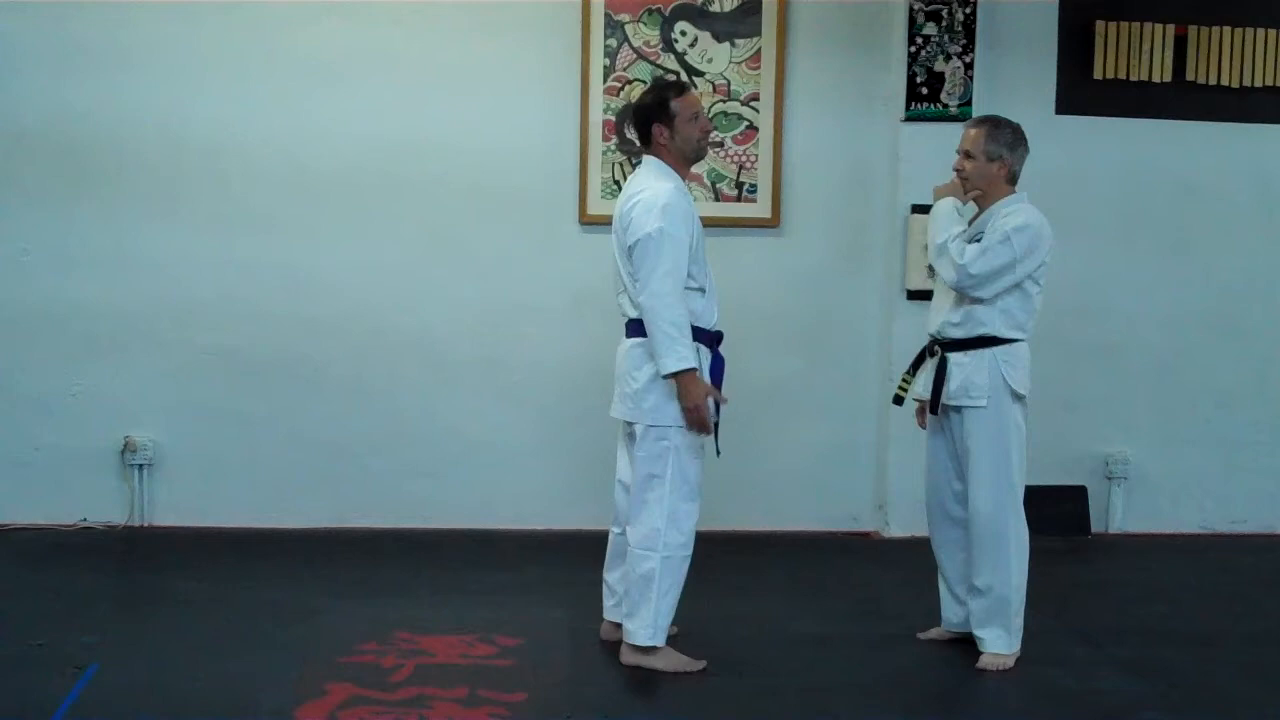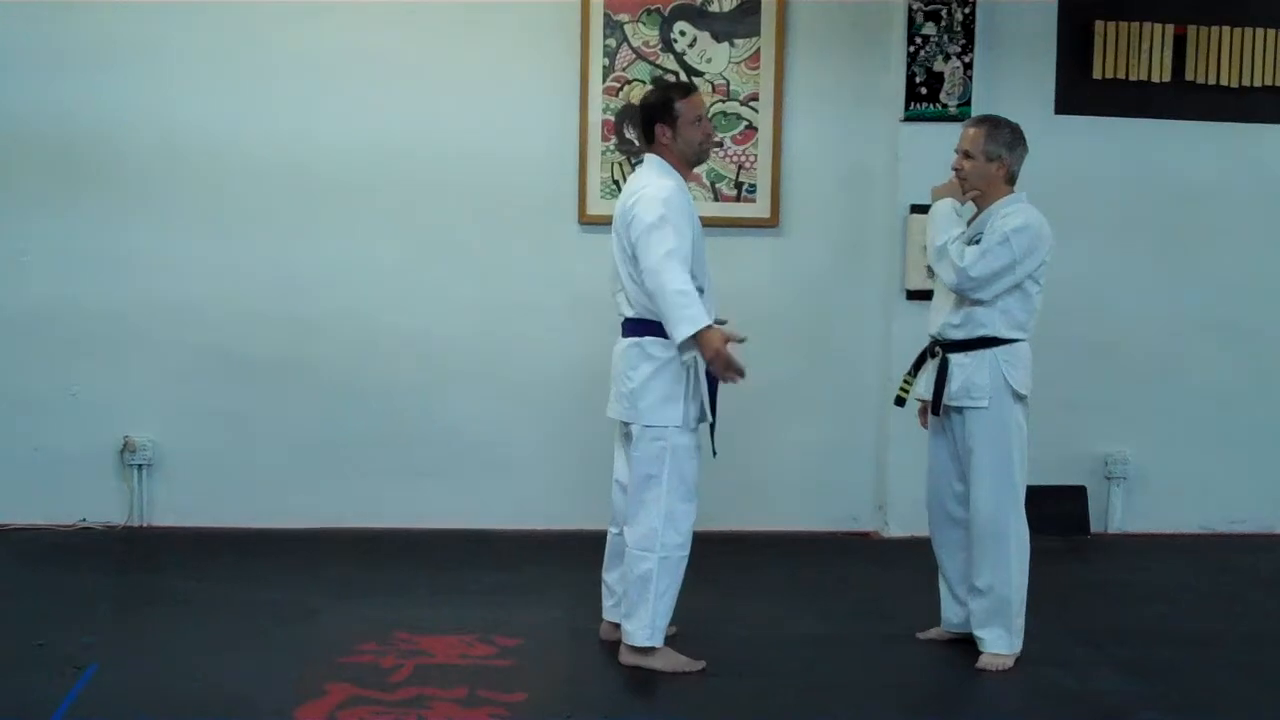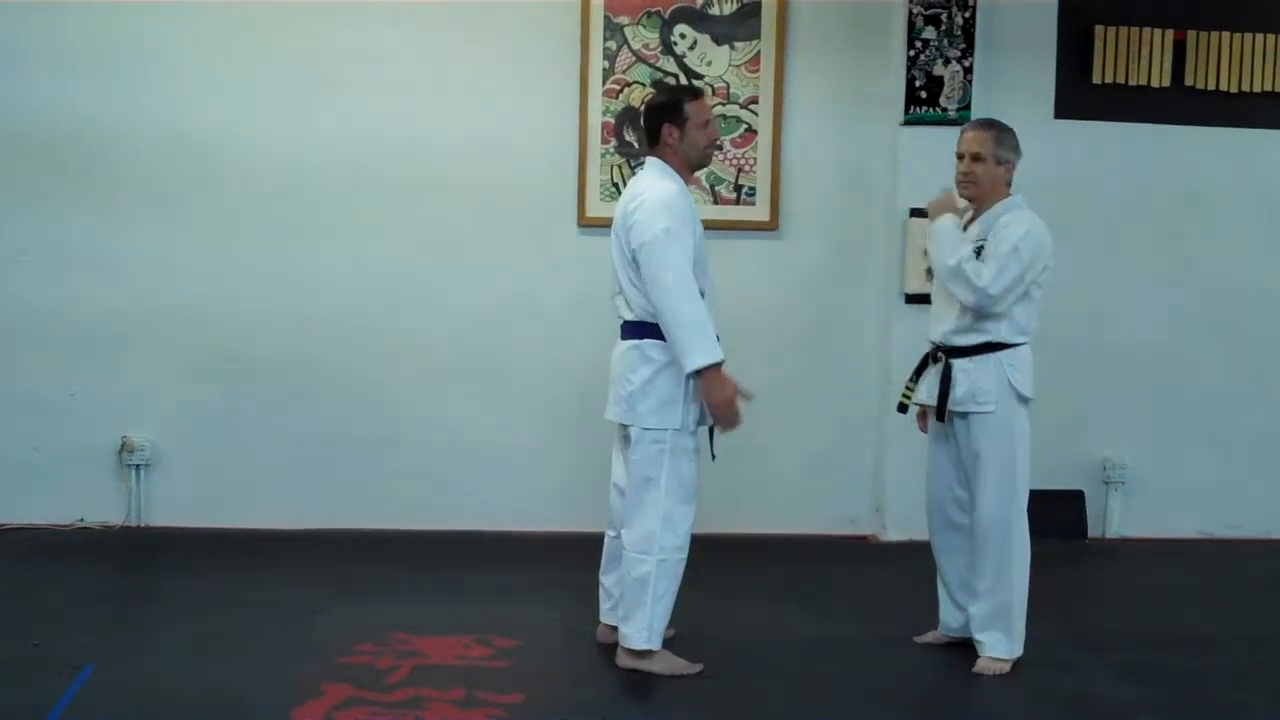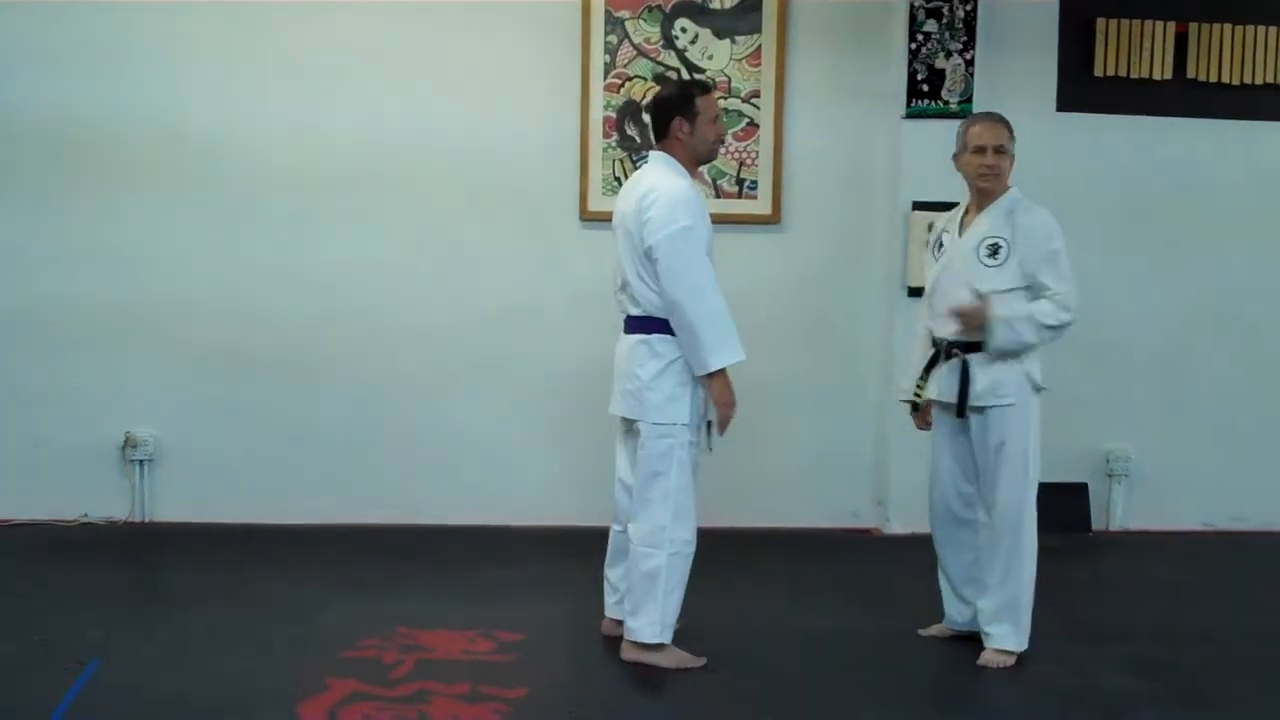
dt=0.3s
person 1, frame 1
left shoulder: (651, 189)
right shoulder: (661, 199)
right elbow: (661, 297)
right wrist: (687, 375)
left hip: (653, 361)
right hip: (665, 367)
left knee: (638, 500)
right knee: (665, 511)
left ankle: (621, 615)
right ankle: (643, 640)
person 1, frame 2
left shoulder: (653, 188)
right shoulder: (660, 196)
right elbow: (666, 274)
left wrist: (696, 335)
right wrist: (703, 333)
left hip: (650, 359)
right hip: (663, 363)
left knee: (636, 500)
right knee: (663, 509)
left ankle: (620, 615)
right ankle: (641, 639)
person 1, frame 3
left shoulder: (650, 190)
right shoulder: (665, 199)
right elbow: (674, 293)
right wrist: (710, 369)
left hip: (647, 361)
right hip: (661, 368)
left knee: (634, 502)
right knee: (661, 513)
left ankle: (617, 618)
right ankle: (639, 642)
person 1, frame 4
left shoulder: (644, 185)
right shoulder: (674, 195)
right elbow: (691, 294)
right wrist: (718, 374)
left hip: (646, 353)
right hip: (669, 361)
left knee: (638, 497)
right knee: (666, 508)
left ankle: (622, 610)
right ankle: (646, 636)
person 2, frame 1
left shoulder: (1024, 223)
right shoulder: (975, 220)
left elbow: (964, 274)
left wrist: (946, 208)
right wrist: (930, 382)
left hip: (989, 379)
right hip: (951, 375)
left knee: (993, 509)
right knee: (946, 504)
left ankle: (1000, 632)
right ankle: (962, 615)
person 2, frame 2
left shoulder: (1022, 224)
right shoulder: (976, 220)
left elbow: (964, 276)
left wrist: (945, 209)
right wrist: (932, 383)
left hip: (990, 379)
right hip: (951, 375)
left knee: (994, 509)
right knee: (947, 505)
left ankle: (1000, 633)
right ankle: (961, 616)
person 2, frame 3
left shoulder: (1022, 227)
right shoulder: (966, 226)
left elbow: (980, 295)
left wrist: (946, 225)
right wrist: (929, 387)
left hip: (993, 385)
right hip: (950, 382)
left knee: (996, 515)
right knee: (948, 510)
left ankle: (999, 638)
right ankle: (960, 619)
person 2, frame 4
left shoulder: (1033, 223)
right shoulder: (947, 225)
left elbow: (1059, 307)
left wrist: (994, 323)
right wrist: (921, 386)
left hip: (1004, 381)
right hip: (950, 380)
left knee: (1007, 508)
right knee: (949, 505)
left ankle: (1005, 630)
right ankle: (964, 612)
